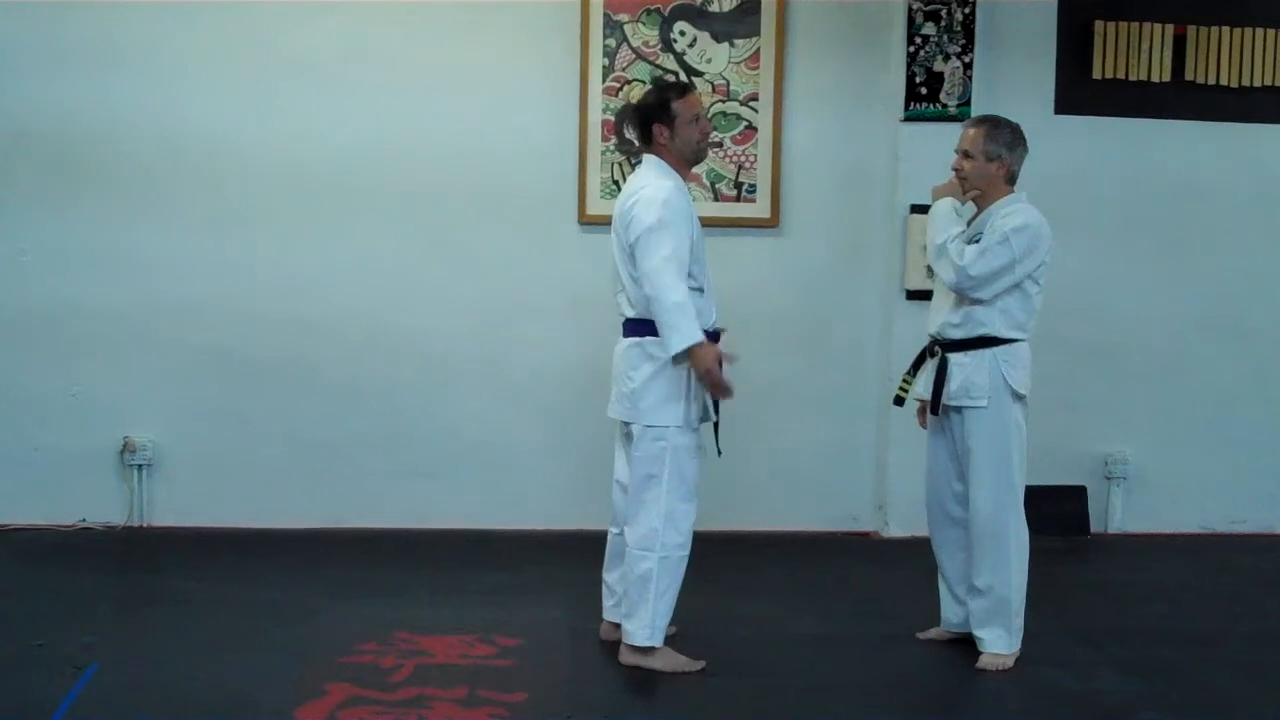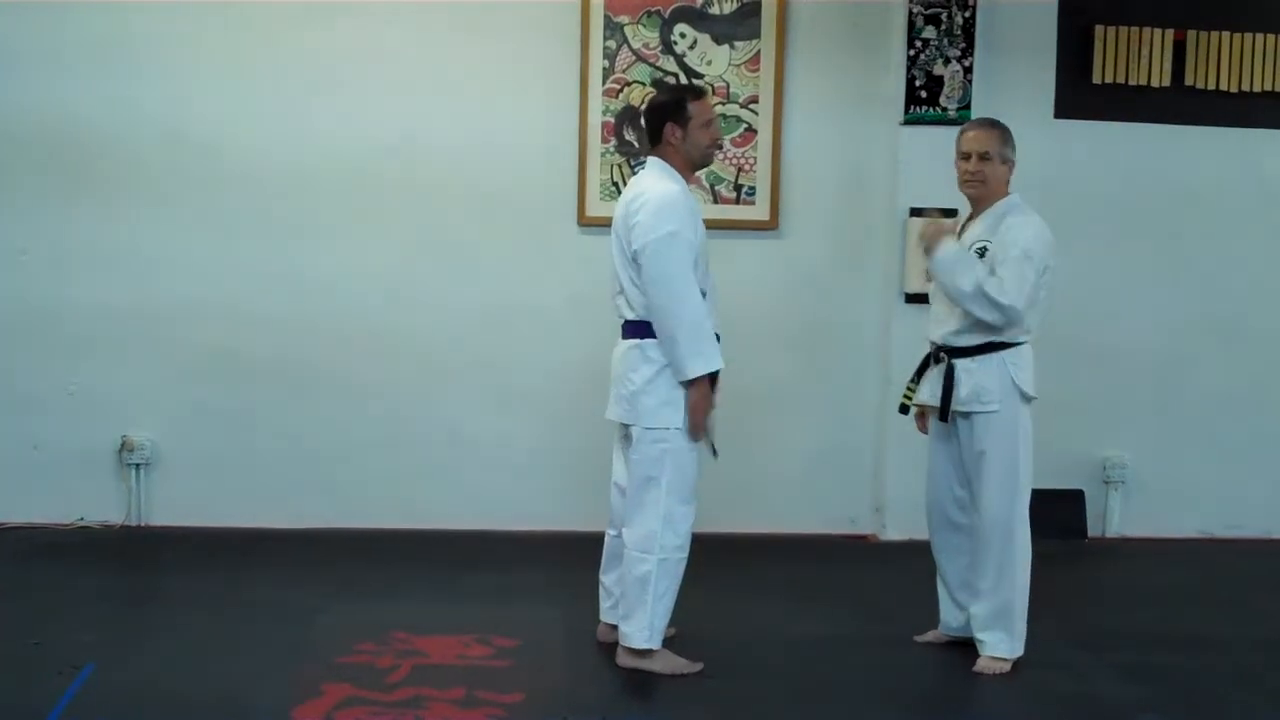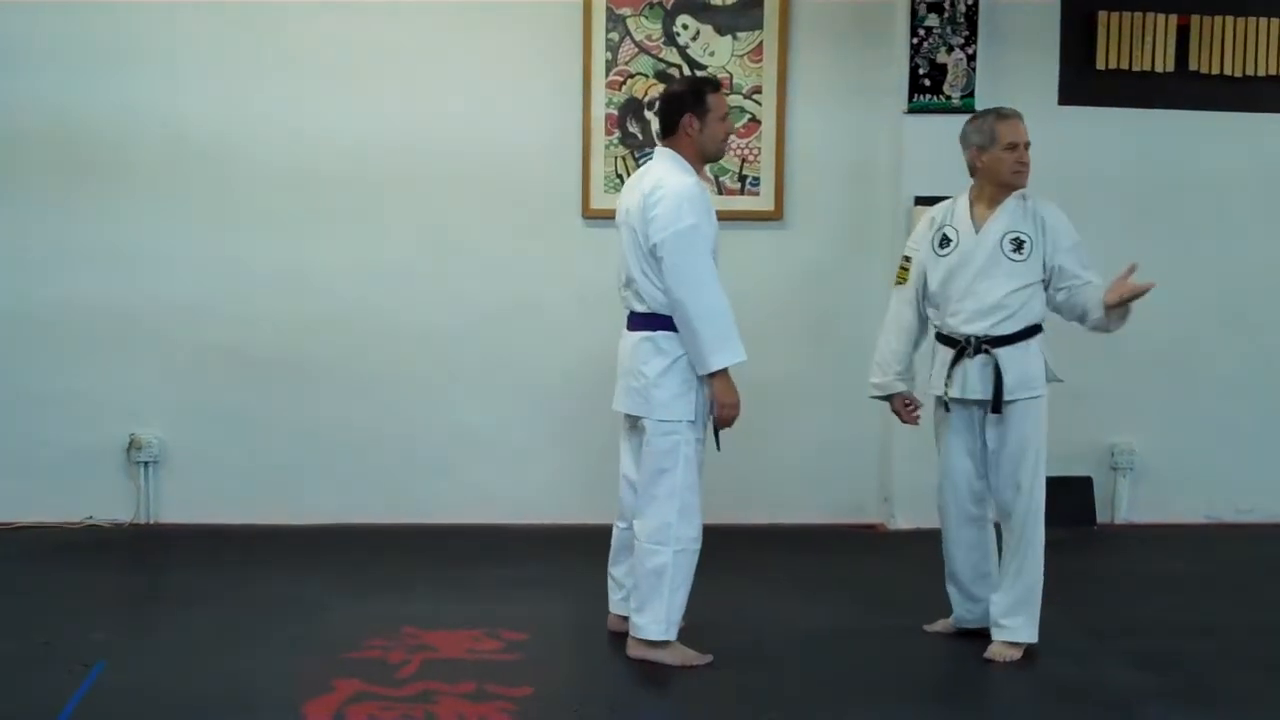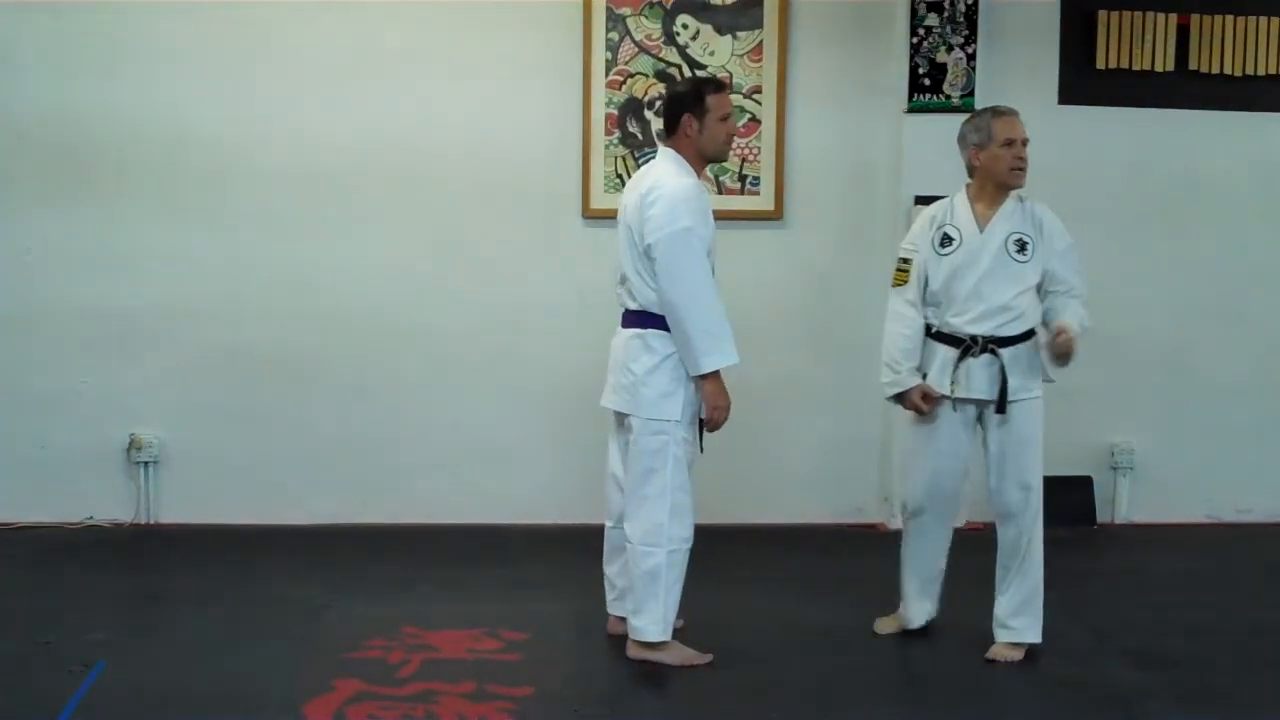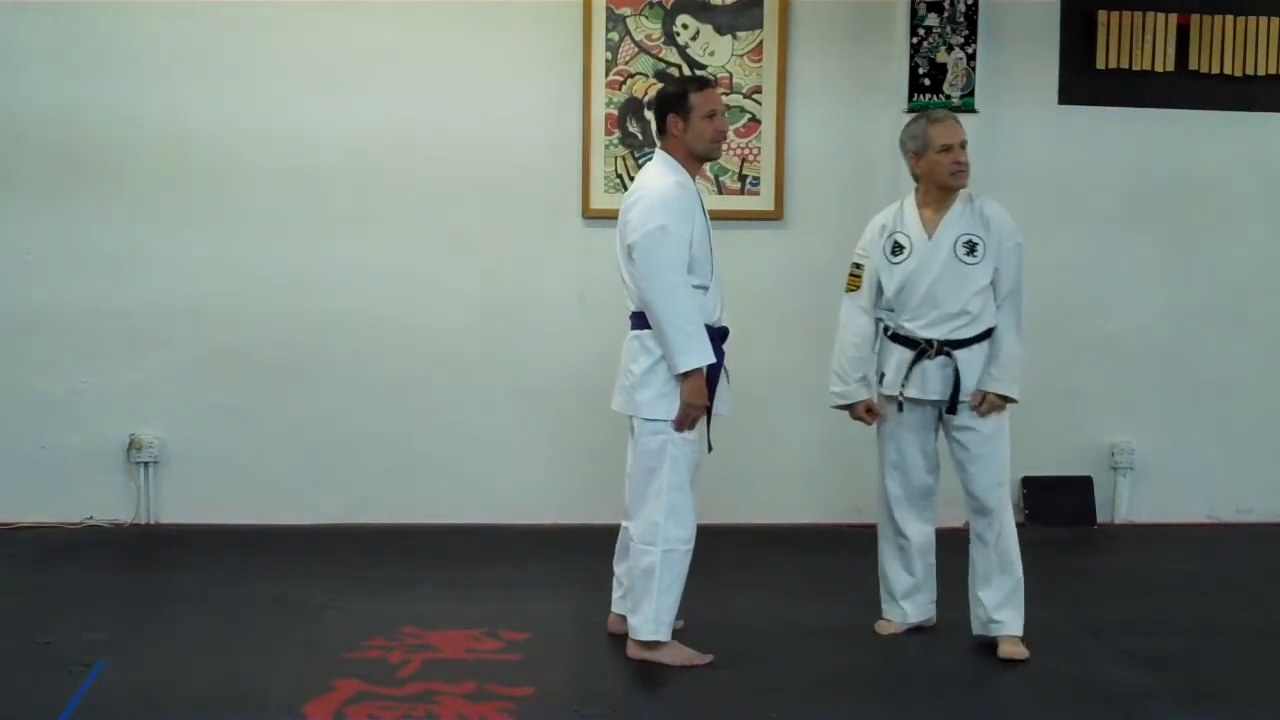
dt=0.5s
person 1, frame 1
left shoulder: (652, 188)
right shoulder: (660, 196)
right elbow: (664, 281)
right wrist: (697, 346)
left hip: (651, 359)
right hip: (662, 364)
left knee: (636, 500)
right knee: (663, 510)
left ankle: (620, 615)
right ankle: (642, 639)
person 1, frame 2
left shoulder: (649, 189)
right shoulder: (667, 199)
right elbow: (675, 298)
right wrist: (700, 378)
left hip: (644, 360)
right hip: (664, 367)
left knee: (635, 501)
right knee: (660, 512)
left ankle: (618, 617)
right ankle: (639, 641)
person 1, frame 3
left shoulder: (645, 181)
right shoulder: (681, 192)
right elbow: (695, 293)
right wrist: (720, 374)
left hip: (646, 348)
right hip: (672, 357)
left knee: (641, 494)
right knee: (671, 504)
left ankle: (627, 607)
right ankle: (651, 633)
person 1, frame 4
left shoulder: (651, 179)
right shoulder: (680, 192)
right elbow: (688, 293)
right wrist: (711, 376)
left hip: (641, 351)
right hip: (663, 360)
left knee: (632, 495)
right knee: (660, 504)
left ankle: (625, 609)
right ankle: (649, 633)
person 1, frame 5
left shoulder: (673, 186)
right shoulder: (663, 193)
right elbow: (666, 294)
left wrist: (693, 368)
right wrist: (692, 374)
left hip: (672, 361)
right hip: (670, 365)
left knee: (650, 497)
right knee: (666, 505)
left ankle: (629, 608)
right ankle: (649, 634)
person 2, frame 1
left shoulder: (1022, 223)
right shoulder: (977, 220)
left elbow: (963, 274)
left wrist: (946, 208)
right wrist: (932, 382)
left hip: (989, 378)
right hip: (951, 375)
left knee: (993, 509)
right knee: (946, 505)
left ankle: (1000, 632)
right ankle: (961, 616)
person 2, frame 2
left shoulder: (1024, 228)
right shoulder: (961, 228)
left elbow: (1001, 306)
left wrist: (944, 254)
right wrist: (928, 389)
left hip: (995, 384)
right hip: (950, 382)
left knee: (998, 514)
right knee: (947, 510)
left ankle: (999, 637)
right ankle: (960, 619)
person 2, frame 3
left shoulder: (1044, 220)
right shoulder: (938, 221)
left elbow: (1071, 291)
right elbow: (907, 305)
left wrist: (1109, 301)
right wrist: (892, 379)
left hip: (1016, 375)
right hip: (954, 374)
left knee: (1018, 503)
right knee: (958, 502)
left ankle: (1013, 625)
right ankle: (971, 608)
person 2, frame 4
left shoulder: (1041, 223)
right shoulder: (934, 221)
left elbow: (1065, 296)
right elbow: (906, 304)
left wrist: (1065, 333)
right wrist: (904, 378)
left hip: (1013, 377)
right hip: (945, 372)
left knee: (1018, 504)
right knee: (927, 496)
left ankle: (1016, 626)
right ankle: (915, 605)
person 2, frame 5
left shoulder: (993, 221)
right shoulder: (884, 227)
left elbow: (1008, 310)
right elbow: (859, 314)
left wrist: (1001, 382)
right wrist: (852, 387)
left hip: (972, 374)
right hip: (904, 375)
left knee: (989, 498)
right knee: (904, 496)
left ankle: (1003, 622)
right ankle: (909, 606)
